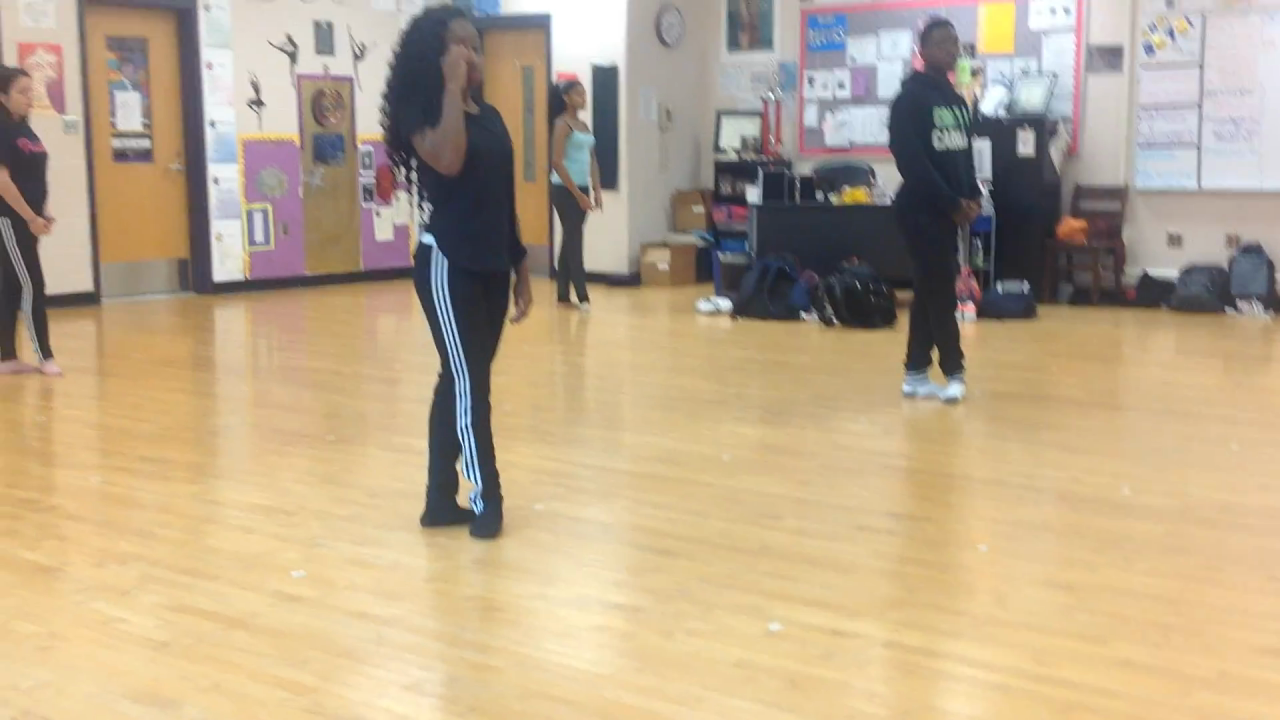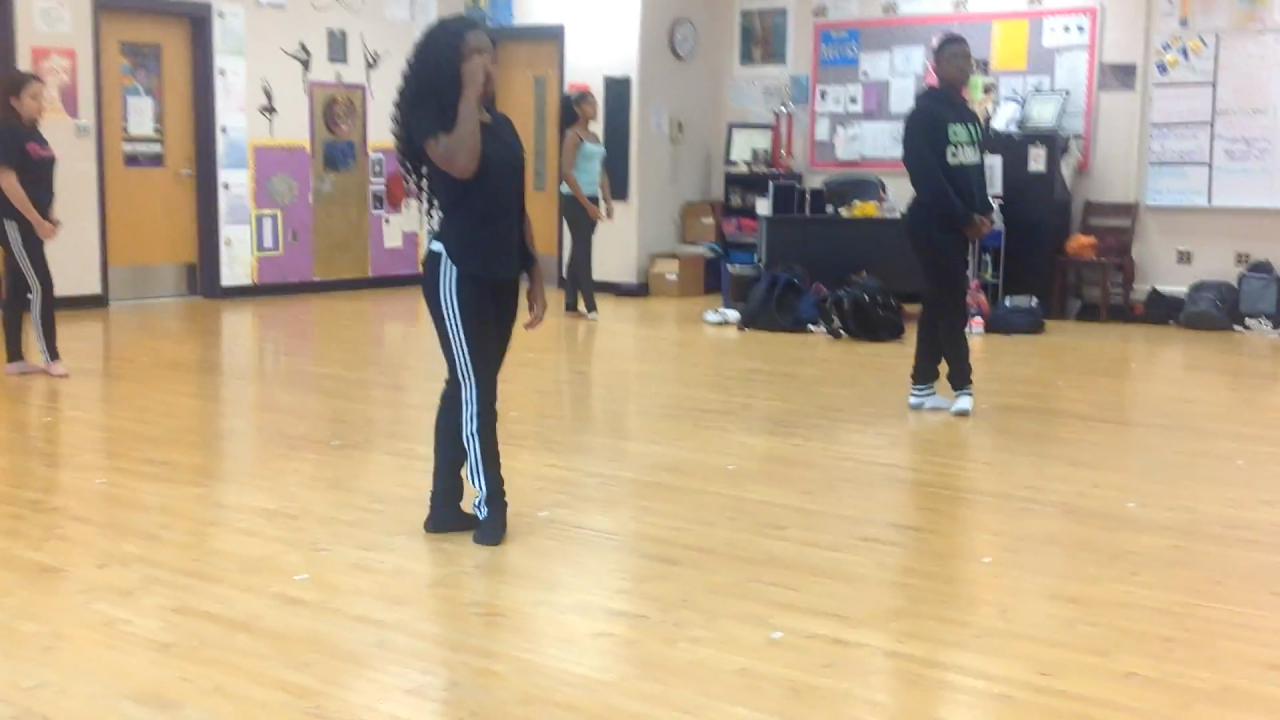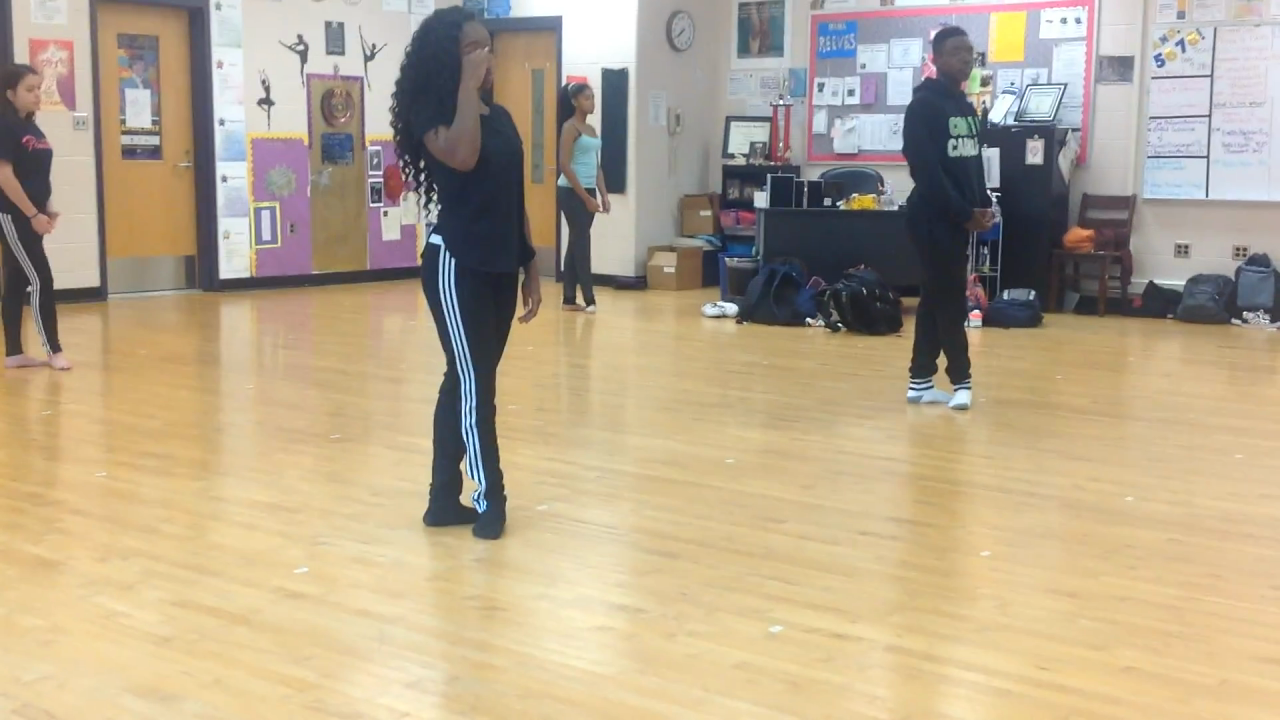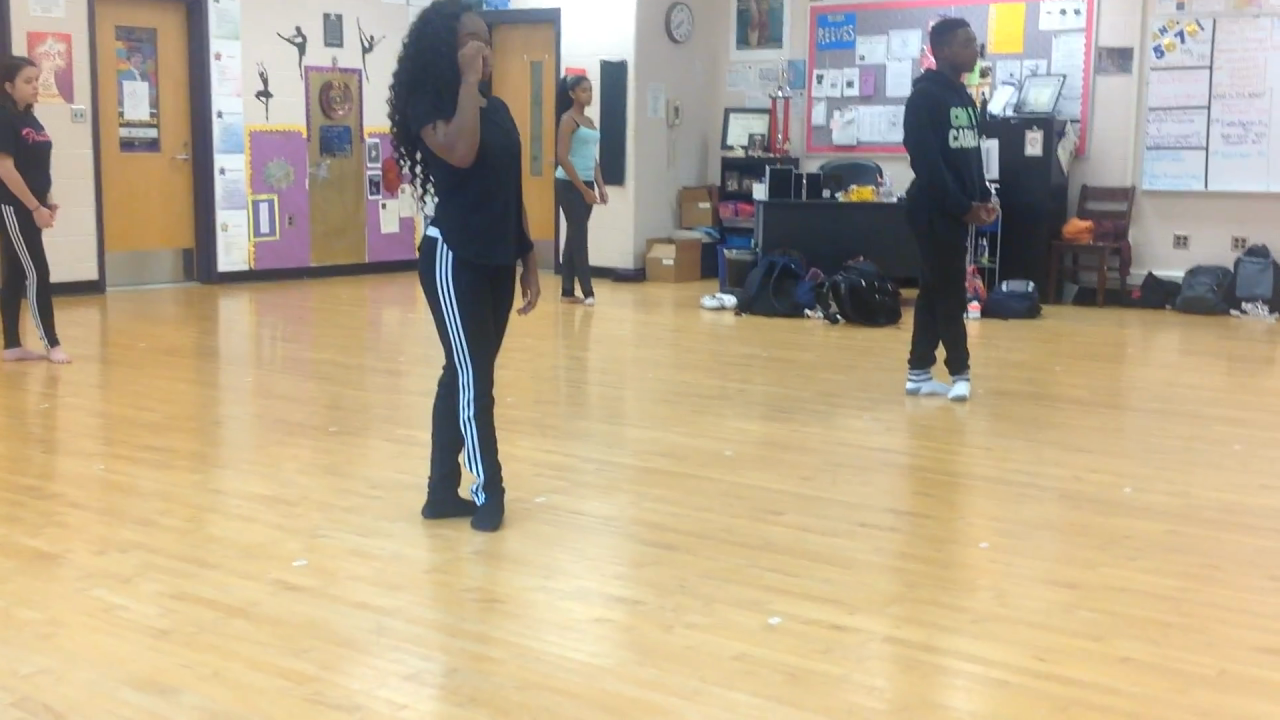
dt=0.3s
person 1, frame 1
left shoulder: (490, 116)
right shoulder: (421, 111)
right elbow: (448, 161)
left wrist: (520, 268)
right wrist: (452, 87)
left hip: (491, 265)
right hip: (448, 263)
left knee: (461, 381)
right knee: (468, 381)
left ankle: (440, 500)
right ankle: (485, 500)
person 1, frame 2
left shoulder: (503, 125)
right shoulder: (434, 121)
right elbow: (462, 165)
left wrist: (534, 274)
right wrist: (468, 96)
left hip: (500, 273)
right hip: (456, 270)
left knee: (467, 388)
right knee: (474, 389)
left ankle: (445, 505)
right ankle: (489, 505)
person 1, frame 3
left shoulder: (501, 117)
right shoulder: (432, 112)
right elbow: (462, 157)
left wrist: (530, 267)
right wrist: (467, 87)
left hip: (499, 267)
right hip: (456, 264)
left knee: (467, 382)
right knee: (474, 383)
left ankle: (444, 498)
right ankle: (489, 499)
person 1, frame 4
left shoulder: (498, 108)
right shoulder: (430, 105)
right elbow: (460, 153)
left wrist: (528, 259)
right wrist: (468, 81)
left hip: (497, 259)
right hip: (453, 257)
left knee: (466, 374)
right knee: (471, 376)
left ankle: (443, 491)
right ankle: (487, 491)
person 2, frame 1
left shoulder: (956, 100)
right shoulder: (910, 98)
left elbow: (964, 153)
right elbow: (911, 160)
left wrist: (971, 197)
right wrist: (951, 203)
left hip: (949, 209)
right hip: (923, 209)
left knee: (931, 290)
right knee: (940, 290)
left ankle: (916, 373)
right ankle: (953, 372)
person 2, frame 2
left shoulder: (969, 115)
right shoulder: (925, 113)
left elbow: (976, 169)
right elbow: (926, 175)
left wrist: (983, 212)
right wrist: (964, 218)
left hip: (960, 224)
right hip: (935, 223)
left knee: (939, 303)
right knee: (951, 304)
left ankle: (923, 386)
right ankle: (962, 386)
person 2, frame 3
left shoulder: (966, 107)
right shoulder: (924, 105)
left elbow: (974, 162)
right elbow: (925, 168)
left wrist: (982, 205)
right wrist: (964, 212)
left hip: (959, 217)
right hip: (934, 217)
left knee: (937, 297)
right knee: (950, 297)
left ankle: (921, 380)
right ankle: (960, 380)
person 2, frame 4
left shoulder: (965, 97)
right shoulder: (925, 96)
right elbow: (926, 161)
left wrist: (982, 198)
right wrist: (962, 206)
left hip: (958, 209)
right hip: (934, 208)
left knee: (936, 288)
right knee: (949, 290)
left ankle: (919, 372)
right ankle: (959, 372)
person 3, frame 1
left shoulder: (26, 131)
left wrist: (42, 214)
right wrist: (30, 217)
left hip: (26, 220)
right knee: (31, 286)
right ankle: (44, 356)
person 3, frame 2
left shoulder: (36, 135)
left wrist: (50, 217)
right wrist: (37, 221)
left hip: (31, 224)
right knee: (41, 287)
right ankle: (51, 358)
person 3, frame 3
left shoulder: (33, 128)
left wrist: (47, 209)
right wrist: (33, 214)
left hip: (30, 216)
right knee: (41, 280)
right ankle: (53, 351)
person 3, frame 4
left shoulder: (30, 120)
left wrist: (47, 201)
right wrist: (35, 207)
left hip: (29, 209)
right knee: (36, 273)
right ankle: (52, 345)
person 4, frame 1
left shoulder: (584, 125)
right shoulder: (562, 124)
left elbow: (592, 160)
right elbow: (557, 162)
left wrist: (596, 190)
right wrist: (577, 194)
left hip: (581, 188)
right hip: (565, 189)
left knee: (570, 241)
right knee: (574, 241)
left ankle: (563, 296)
right ankle: (582, 297)
person 4, frame 2
left shoulder: (594, 137)
right shoulder: (572, 135)
left elbow: (601, 171)
right elbow: (567, 173)
left wrist: (607, 201)
right wrist: (586, 204)
left hip: (591, 199)
right hip: (575, 200)
left knee: (579, 251)
right knee: (583, 251)
left ankle: (571, 305)
right ankle: (590, 306)
person 4, frame 3
left shoulder: (591, 129)
right shoulder: (570, 127)
right elbow: (564, 165)
left wrist: (603, 194)
right wrist: (585, 196)
left hip: (587, 192)
right hip: (571, 192)
left knee: (577, 244)
right knee: (581, 243)
left ankle: (569, 299)
right ankle: (588, 299)
person 4, frame 4
left shoulder: (589, 121)
right shoulder: (568, 119)
right elbow: (562, 157)
left wrist: (600, 186)
right wrist: (583, 189)
left hip: (586, 184)
right hip: (569, 185)
left knee: (575, 236)
right knee: (579, 236)
left ankle: (568, 291)
right ankle: (587, 291)
